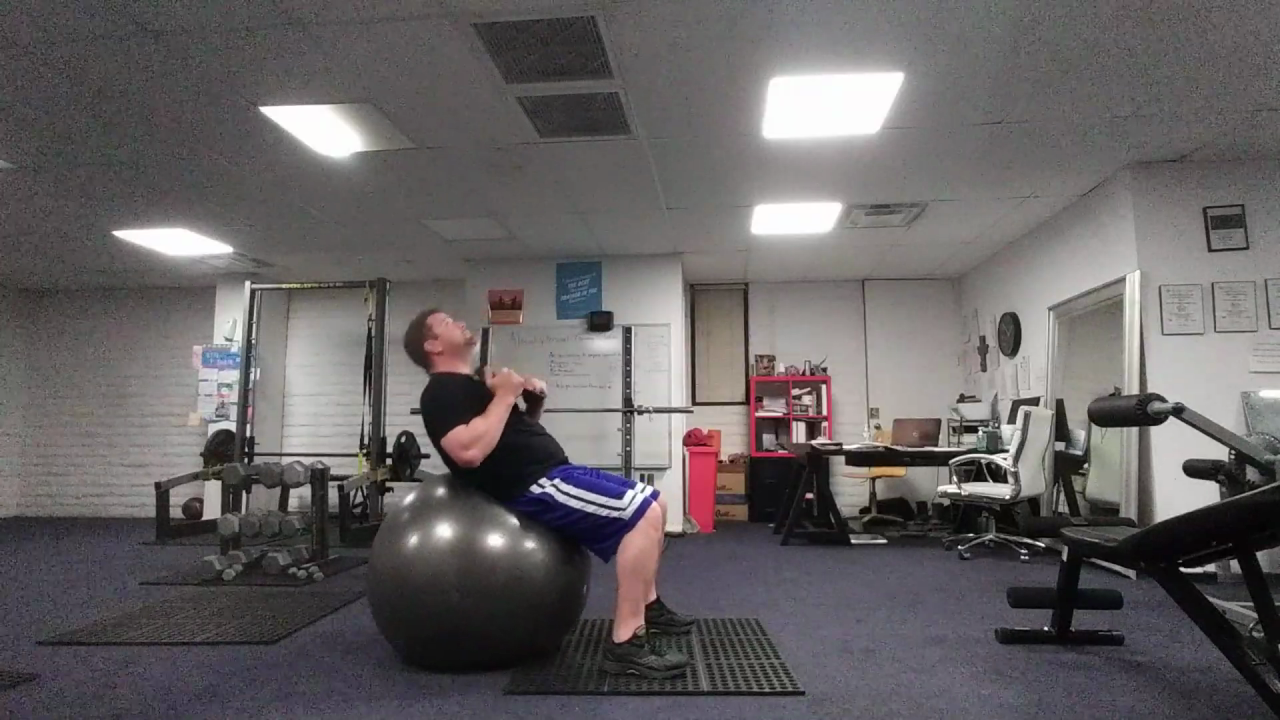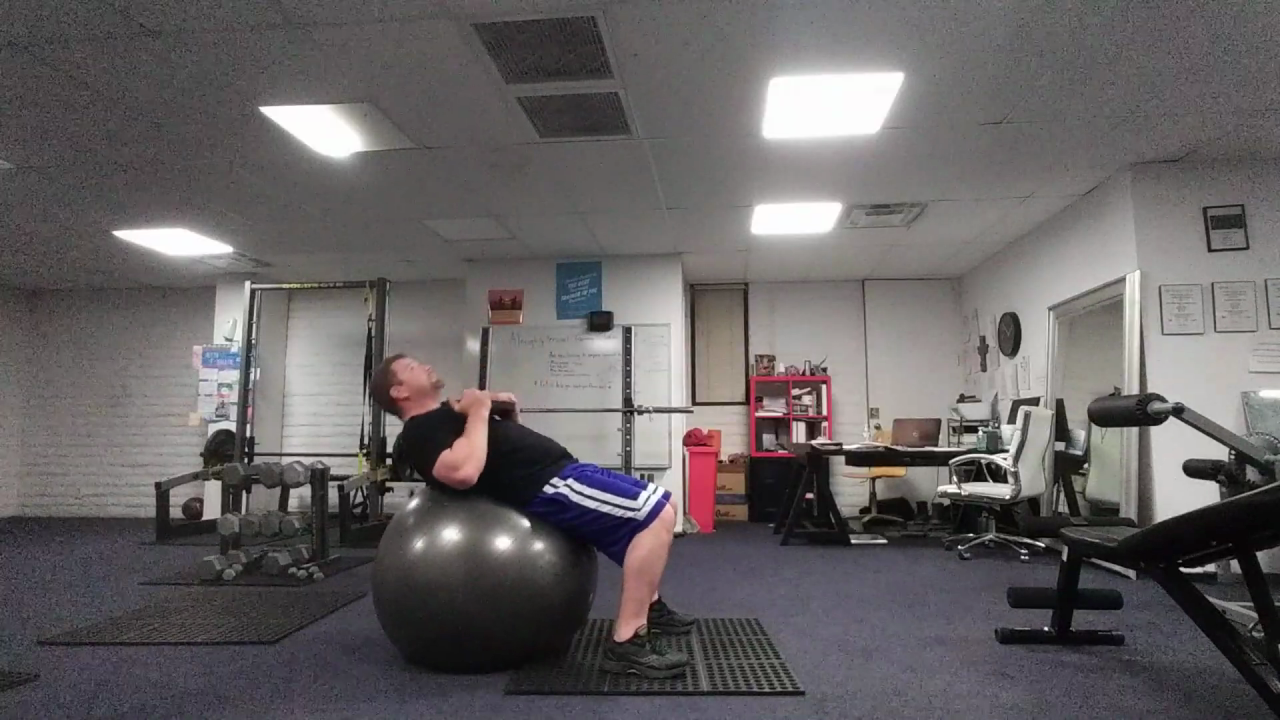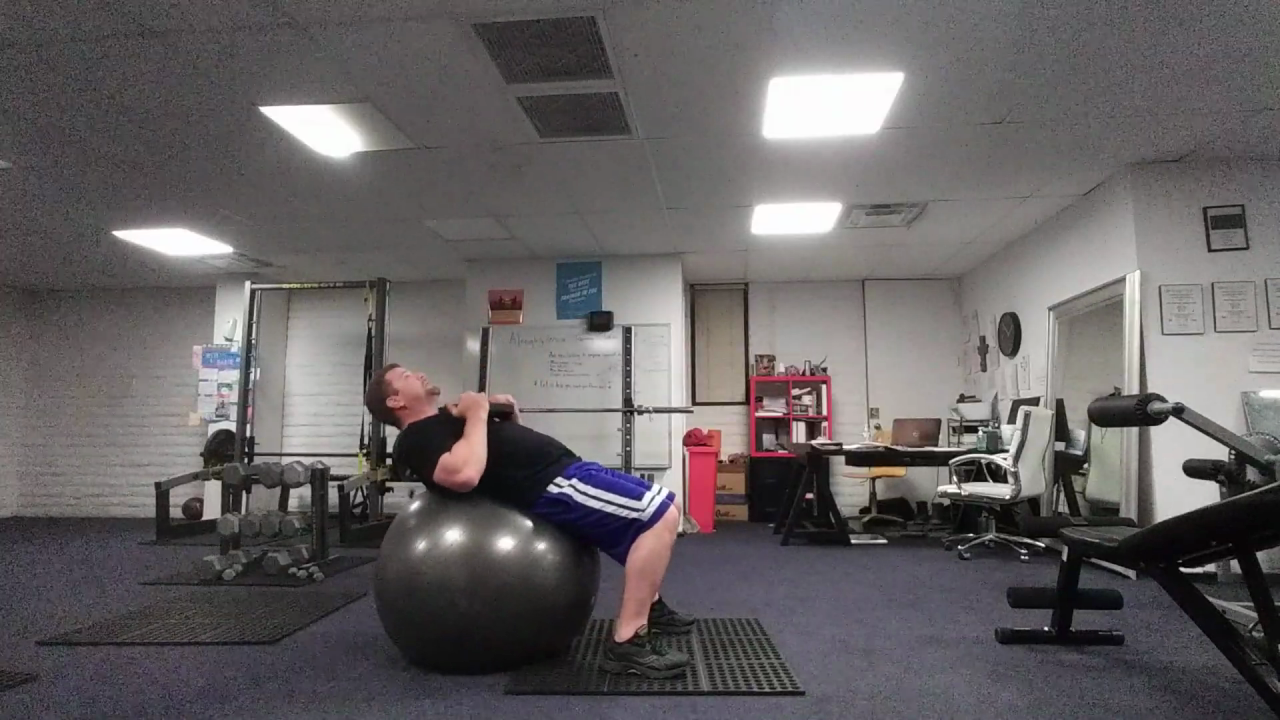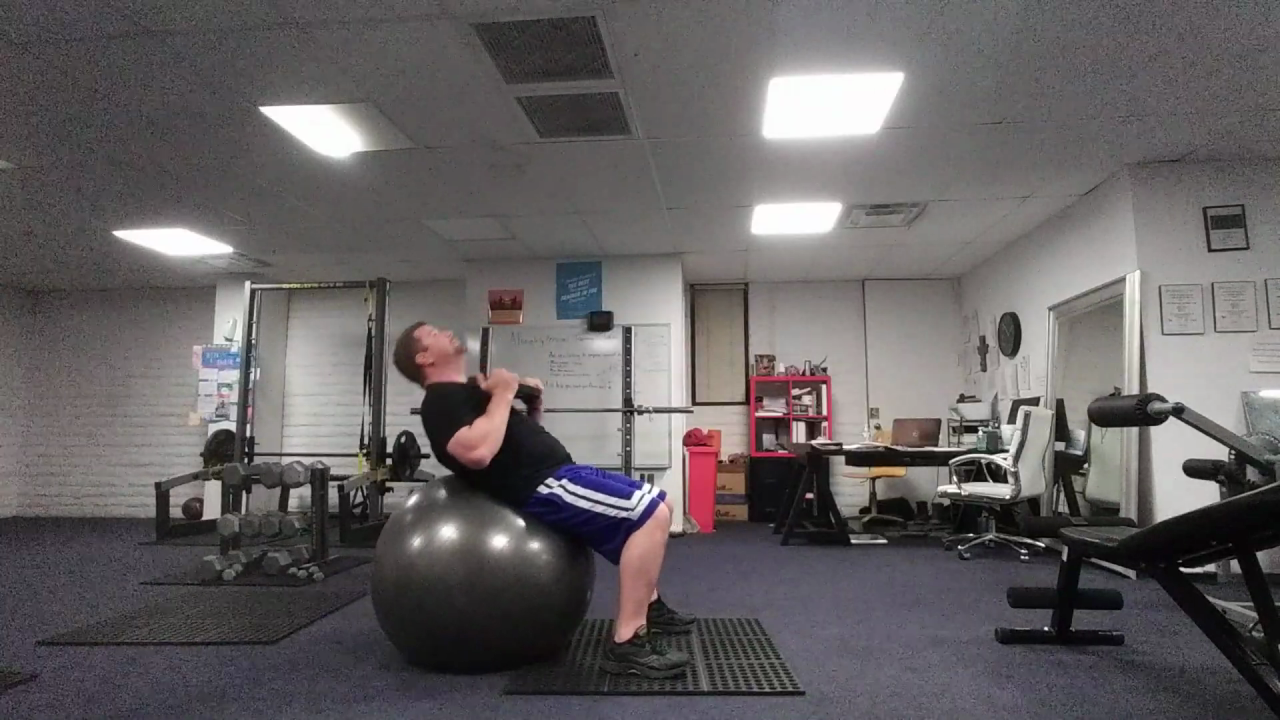
dt=0.4s
person 1, frame 1
left shoulder: (465, 385)
right shoulder: (442, 393)
right elbow: (469, 451)
left wrist: (534, 404)
right wrist: (505, 395)
left hip: (550, 474)
right hip: (535, 487)
left knee: (648, 505)
right knee: (647, 511)
left ankle: (649, 606)
right ankle: (627, 644)
person 1, frame 2
left shoulder: (442, 418)
right shoulder: (419, 433)
right elbow: (464, 472)
left wrist: (507, 413)
right wrist: (478, 411)
left hip: (559, 471)
right hip: (549, 485)
left knee: (654, 508)
right knee: (659, 514)
left ankle: (648, 607)
right ankle: (627, 644)
person 1, frame 3
left shoulder: (440, 424)
right shoulder: (418, 439)
right elbow: (465, 474)
left wrist: (510, 416)
right wrist: (477, 413)
left hip: (562, 472)
right hip: (551, 485)
left knee: (657, 508)
right knee: (663, 514)
left ankle: (649, 608)
right ankle: (627, 644)
person 1, frame 4
left shoulder: (463, 393)
right shoulder: (442, 400)
right elbow: (477, 451)
left wrist: (532, 404)
right wrist: (502, 394)
left hip: (554, 475)
right hip: (541, 487)
left knee: (651, 507)
right knee: (652, 513)
left ankle: (649, 607)
right ankle: (627, 644)
